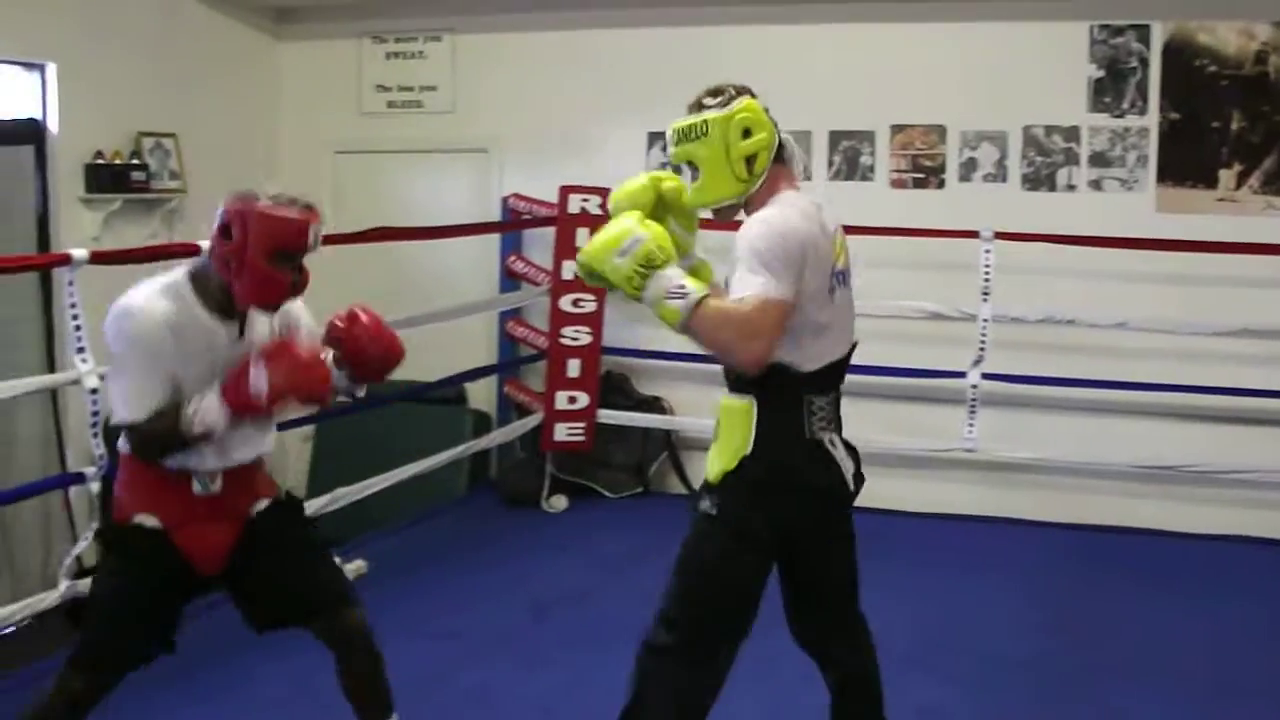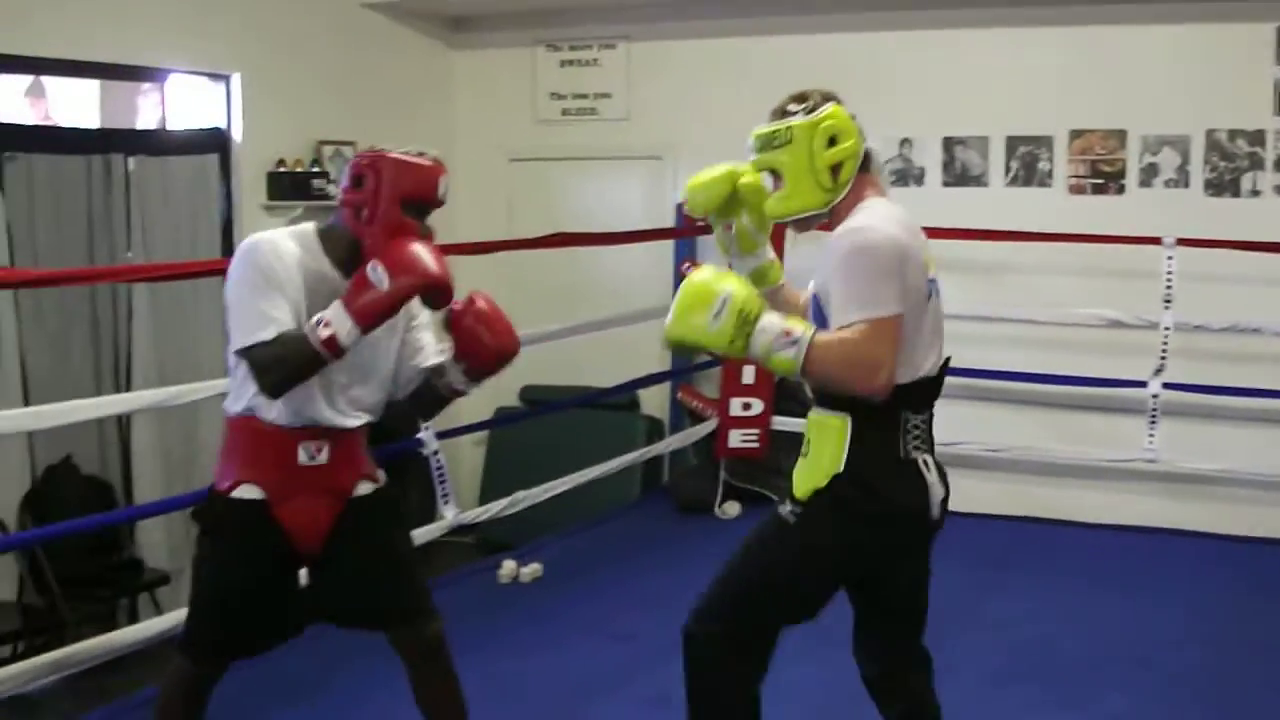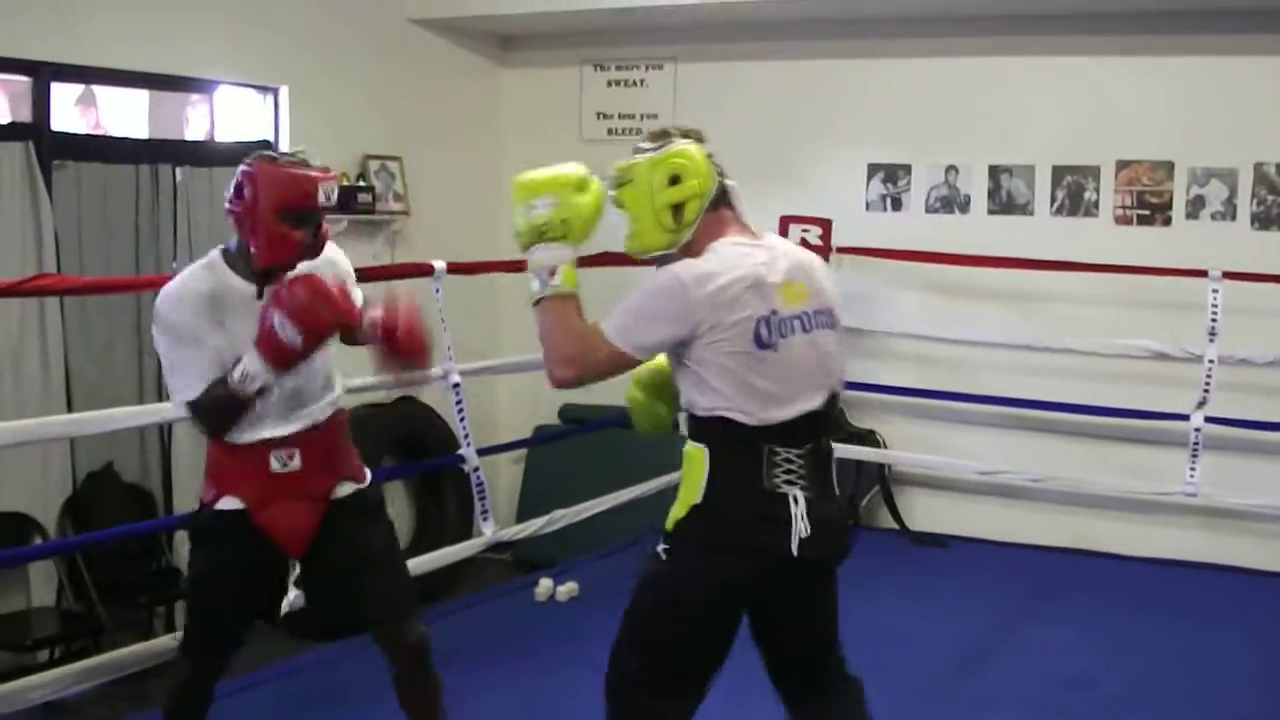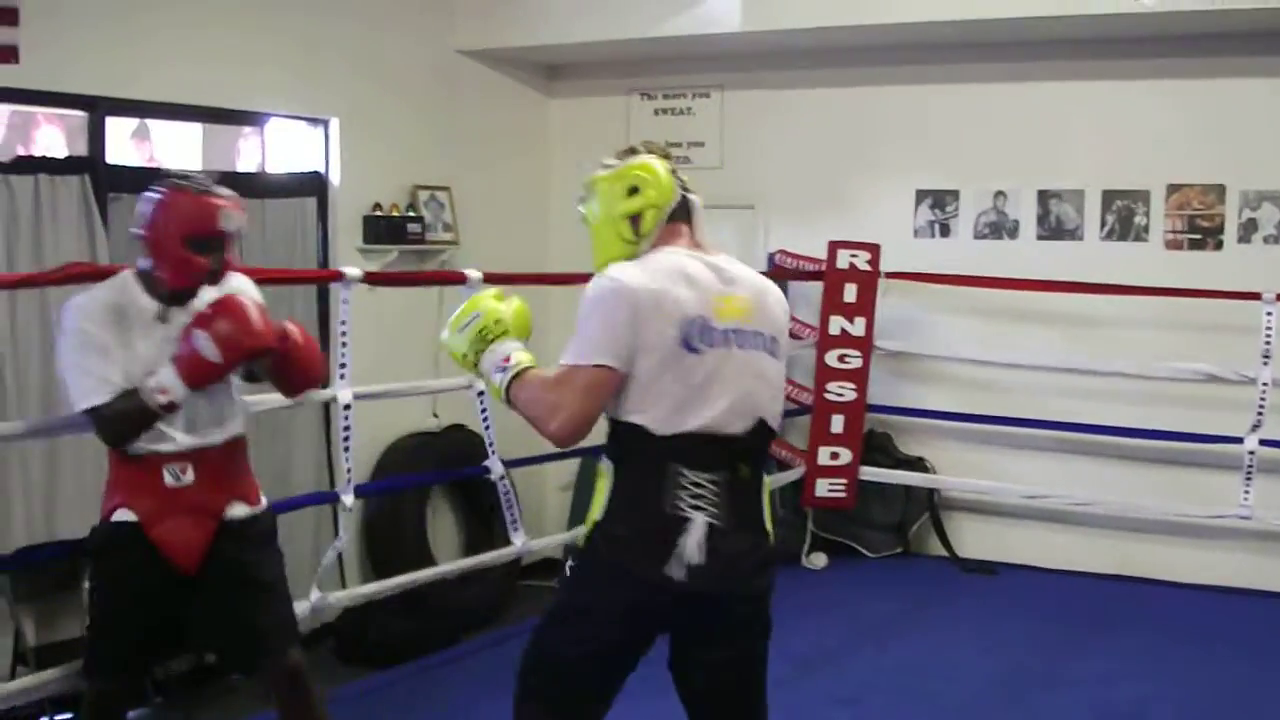
dt=0.7s
person 1, frame 1
left shoulder: (774, 229)
right shoulder: (811, 221)
left elbow: (746, 344)
right elbow: (736, 313)
left wrist: (654, 278)
right wrist: (677, 251)
left hip: (767, 470)
right hip: (819, 463)
left knee: (684, 648)
right knee: (830, 620)
person 1, frame 2
left shoulder: (863, 238)
right shoulder: (890, 228)
left elbow: (869, 370)
right elbow: (820, 329)
left wrist: (754, 330)
right wrist: (750, 250)
left hip: (854, 494)
right hip: (906, 486)
left knee: (719, 636)
right knee: (894, 659)
person 1, frame 3
left shoulder: (688, 283)
right shoulder: (805, 263)
left elbow: (568, 365)
left wrist: (548, 250)
left hip: (726, 527)
right hip: (815, 522)
person 1, frame 4
left shoulder: (627, 287)
right shoulder: (766, 295)
left elbow: (563, 421)
left wrist: (499, 355)
left hip: (632, 551)
right hip: (738, 551)
person 2, frame 1
left shoulder: (280, 309)
right shoulder: (141, 316)
left elbow: (307, 380)
right elbow: (143, 443)
left wrist: (351, 362)
right wrist: (235, 398)
left hip: (248, 496)
right hip: (160, 508)
left knee: (348, 628)
right knee: (95, 668)
person 2, frame 2
left shoulder: (389, 278)
right shoulder: (270, 255)
left elbow: (419, 400)
right elbow: (272, 376)
left wrist: (466, 365)
right wrist: (359, 308)
left hip: (348, 474)
right hip: (259, 478)
left knee: (422, 634)
right knee: (207, 652)
person 2, frame 3
left shoulder: (325, 266)
right shoulder: (186, 298)
right elbow: (216, 422)
left wrist: (383, 326)
right wrist: (267, 349)
left hip: (335, 476)
right hip: (244, 488)
left knee: (405, 633)
right knee: (206, 650)
person 2, frame 4
left shoulder: (234, 292)
right shoulder: (92, 311)
right elbow: (113, 429)
left wrist: (276, 355)
right wrist: (184, 371)
left hip: (228, 496)
right hip: (141, 508)
left knee: (282, 659)
right knee: (111, 676)
